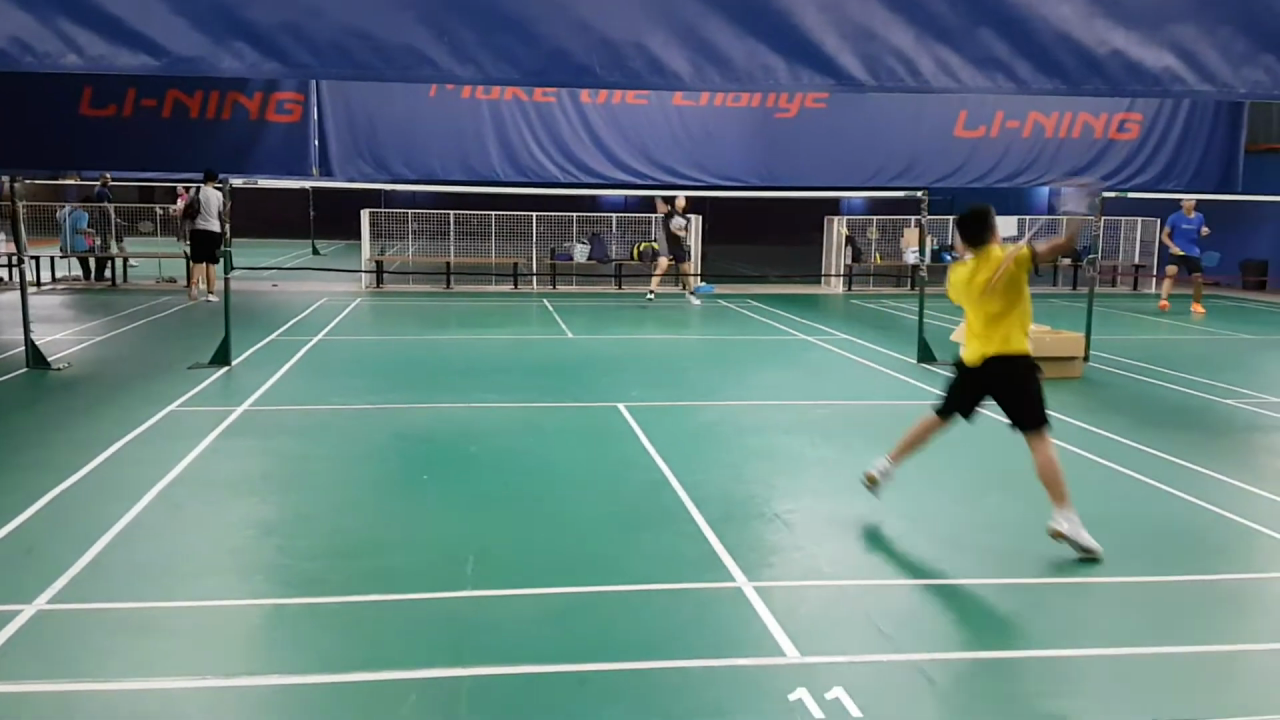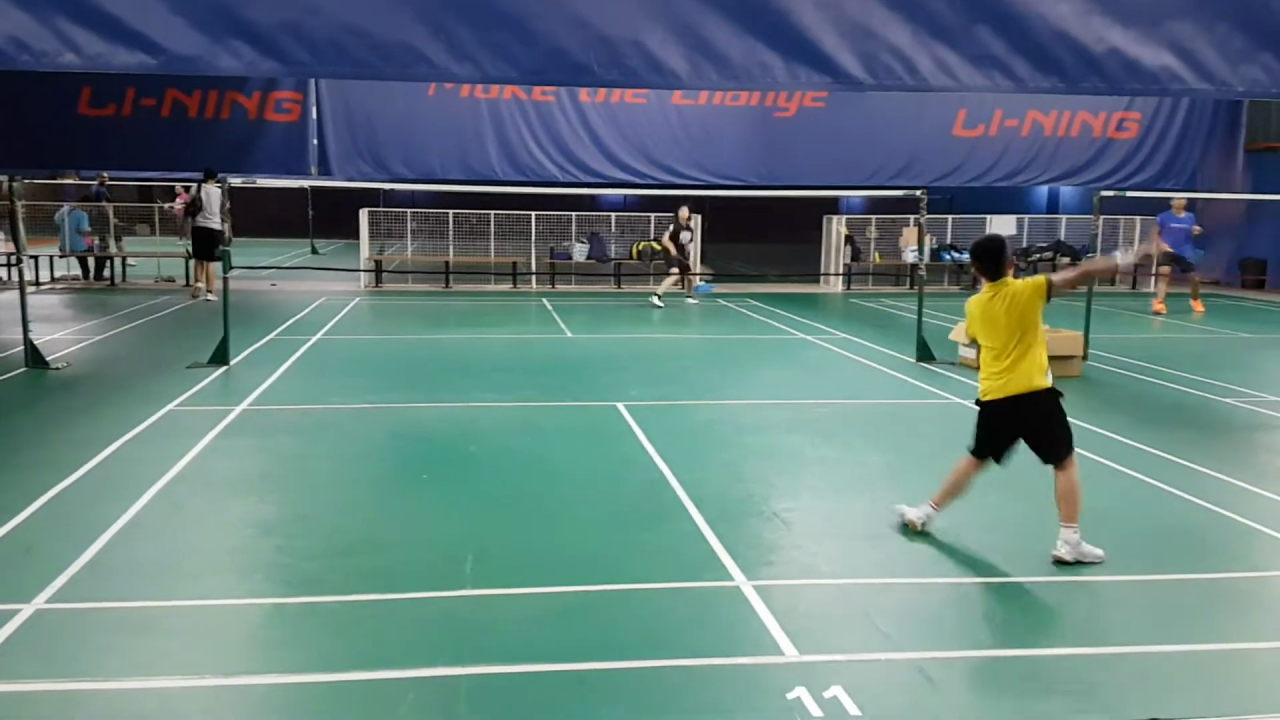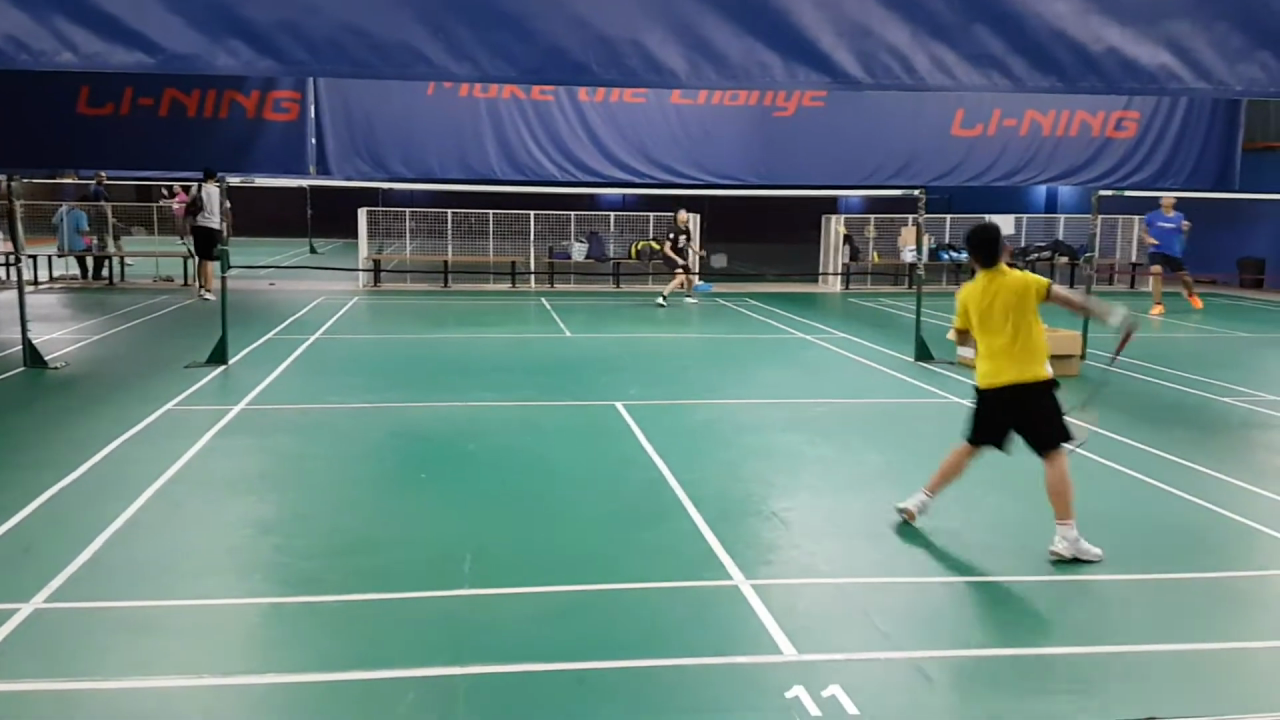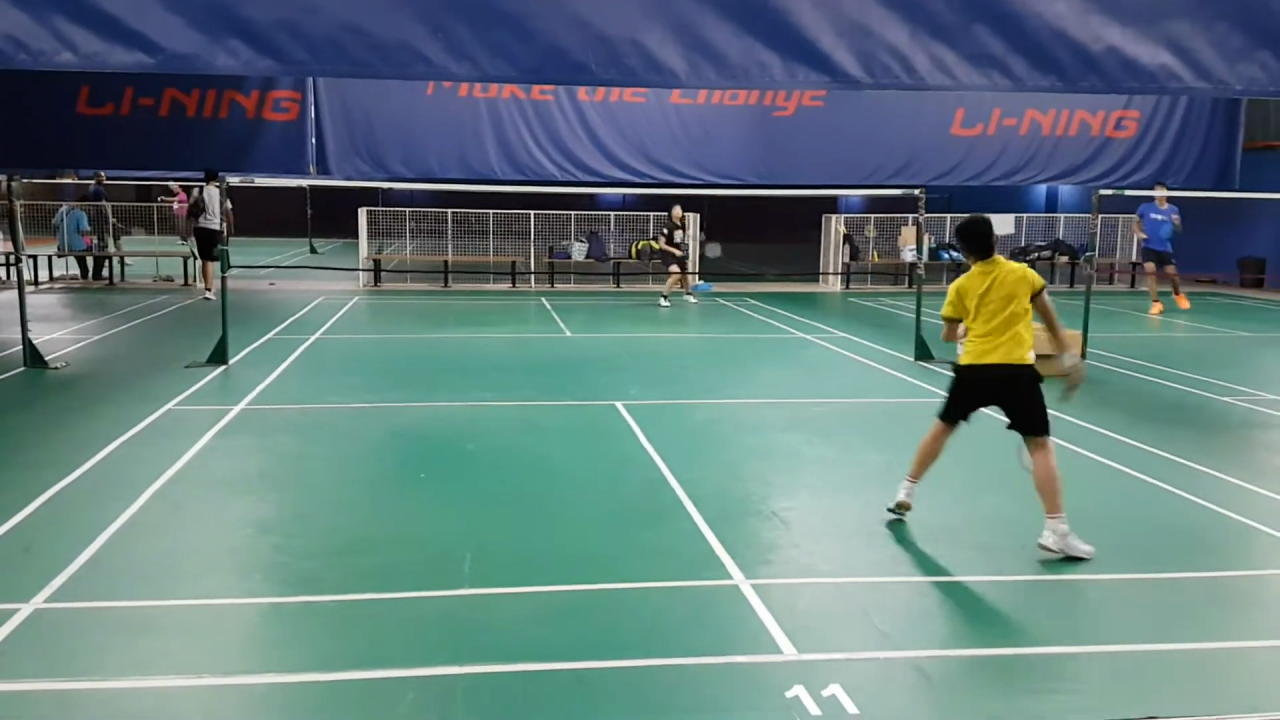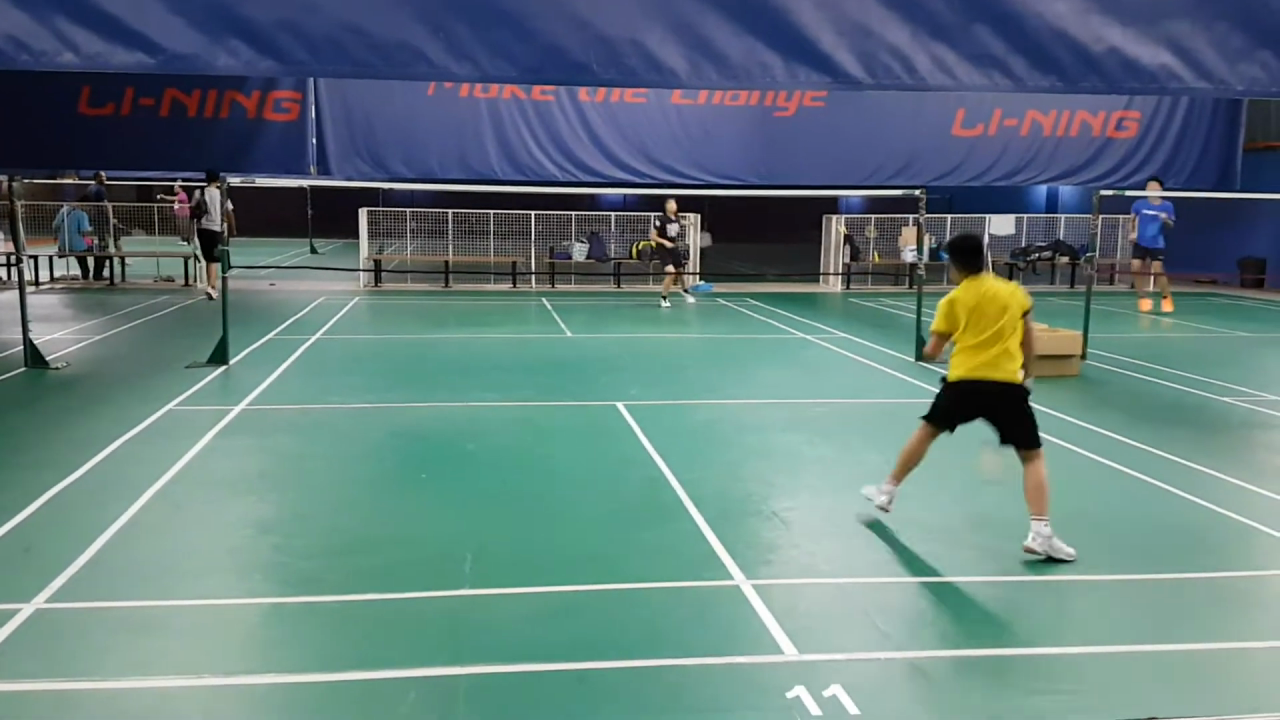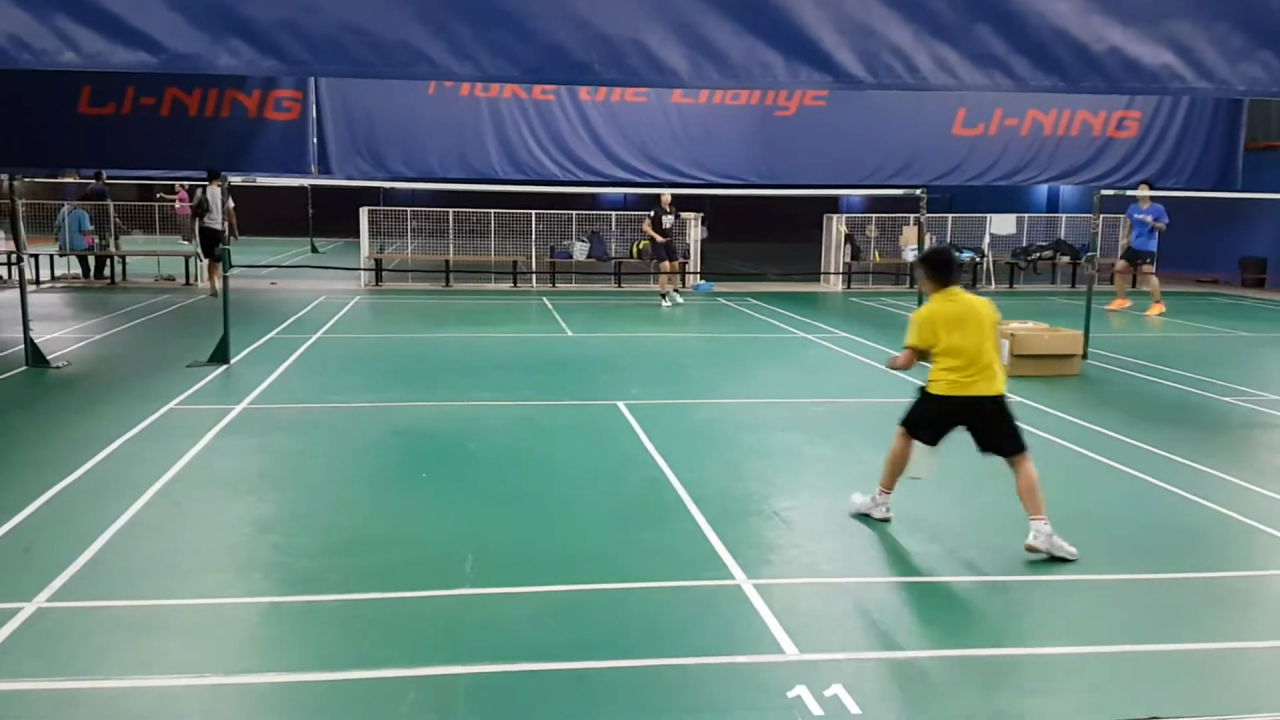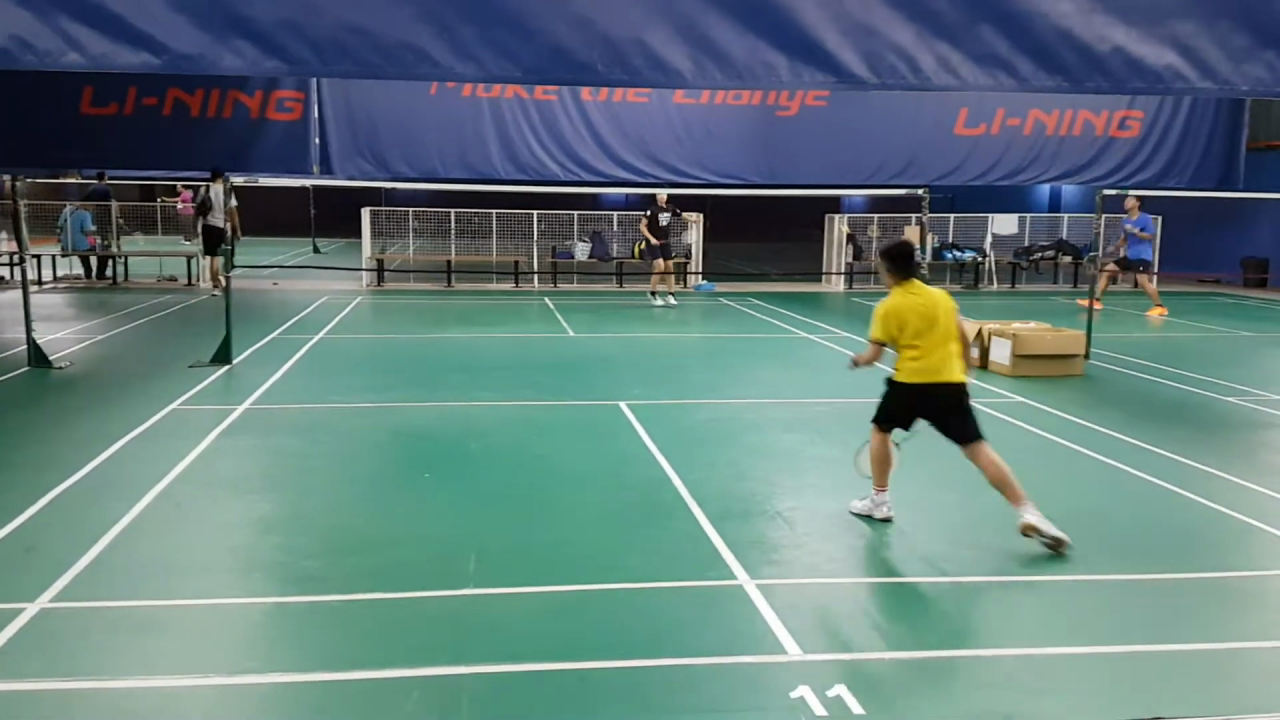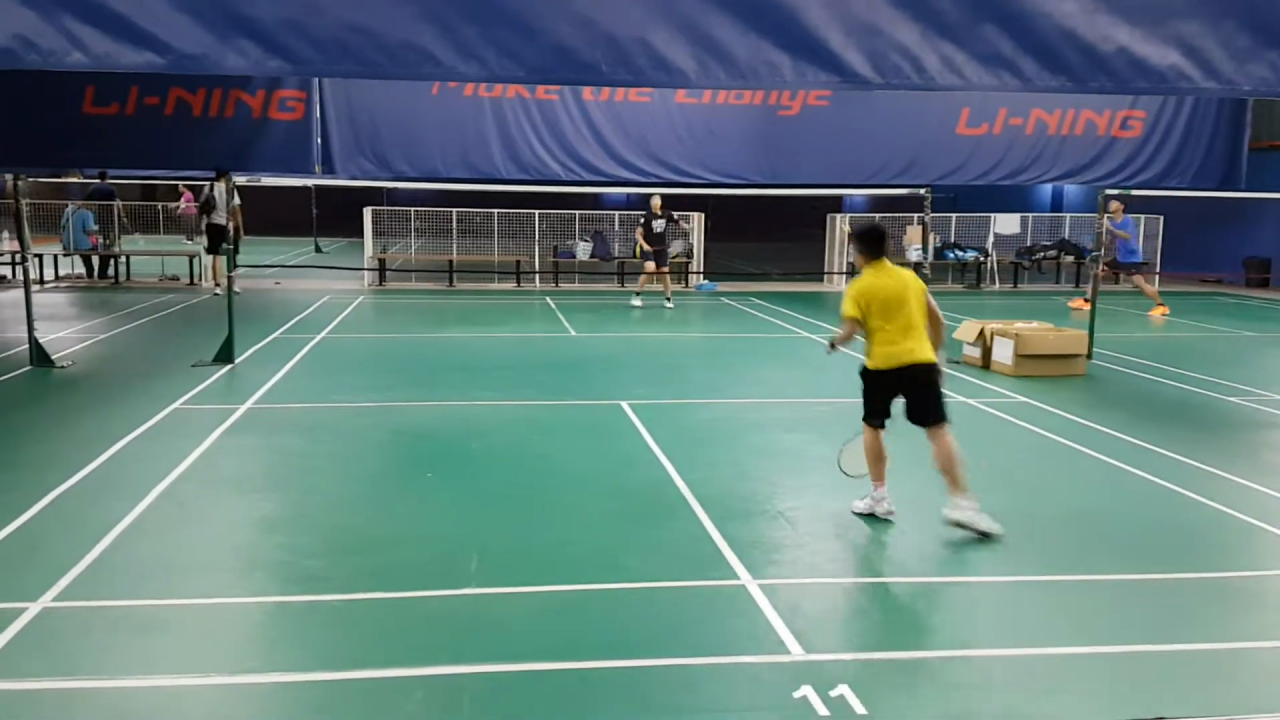
dt=0.1s
person 1, frame 1
left shoulder: (958, 274)
right shoulder: (1011, 260)
right elbow: (1063, 245)
right wrist: (1076, 220)
left hip: (973, 360)
right hip: (1011, 360)
left knee: (938, 419)
right knee: (1039, 439)
left ankle: (882, 469)
right ankle: (1065, 519)
person 1, frame 2
left shoulder: (975, 306)
right shoulder: (1027, 290)
right elbow: (1079, 274)
right wrist: (1119, 261)
left hip: (993, 396)
right hip: (1034, 393)
left knee: (976, 461)
right knee: (1065, 464)
left ankle: (922, 513)
right ankle: (1069, 541)
person 1, frame 3
left shoulder: (966, 294)
right shoulder: (1025, 282)
left elbow: (961, 337)
right elbow: (1071, 301)
right wrist: (1108, 313)
left hip: (991, 385)
right hip: (1031, 382)
left knee: (968, 448)
right knee: (1055, 456)
left ankle: (919, 502)
right ankle: (1066, 536)
person 1, frame 4
left shoulder: (961, 286)
right shoulder: (1024, 274)
left elbow: (947, 334)
right elbow: (1049, 317)
left wrist: (959, 332)
right wrist: (1068, 354)
left hip: (974, 368)
right hip: (1017, 368)
left knee: (943, 427)
right knee: (1039, 446)
left ankle: (906, 493)
right ankle: (1054, 529)
person 1, frame 5
left shoulder: (951, 301)
right shoulder: (1013, 293)
left elbow: (931, 352)
right elbow: (1027, 341)
left wrist: (933, 347)
right wrist: (1025, 375)
left hip: (963, 381)
right hip: (1005, 383)
left knee: (927, 430)
right knee: (1032, 456)
left ankle: (887, 492)
right ankle: (1040, 532)
person 1, frame 6
left shoulder: (925, 315)
right shoulder: (985, 306)
left elbow: (906, 362)
right elbow: (989, 351)
left wrist: (896, 360)
left hip: (944, 392)
right hip: (988, 394)
left knee: (905, 435)
right knee: (1021, 461)
left ankle: (879, 503)
right ankle: (1042, 531)
person 1, frame 7
left shoulder: (887, 307)
right shoulder: (941, 297)
left elbow: (873, 356)
right elbow: (963, 341)
left wrist: (859, 360)
right wrist: (961, 373)
left hip: (910, 383)
right hip: (950, 382)
left knee: (880, 431)
right knee: (978, 450)
left ankle: (879, 501)
right ankle: (1029, 514)
person 1, frame 8
left shoulder: (858, 288)
right shoulder: (911, 277)
left elbow: (849, 333)
right elbow: (936, 320)
left wrist: (833, 343)
right wrist: (933, 357)
left hip: (885, 368)
right hip: (921, 363)
left knee: (872, 427)
right knee: (938, 432)
left ankle: (879, 497)
right ankle: (962, 504)
